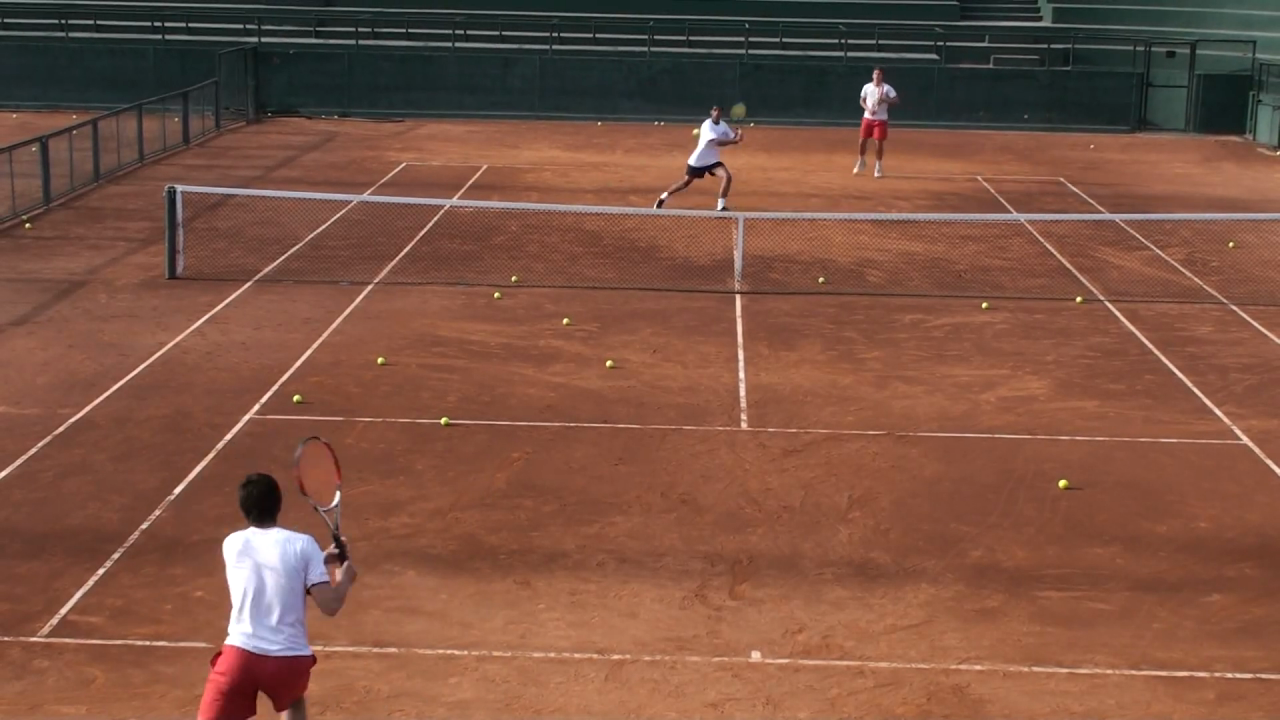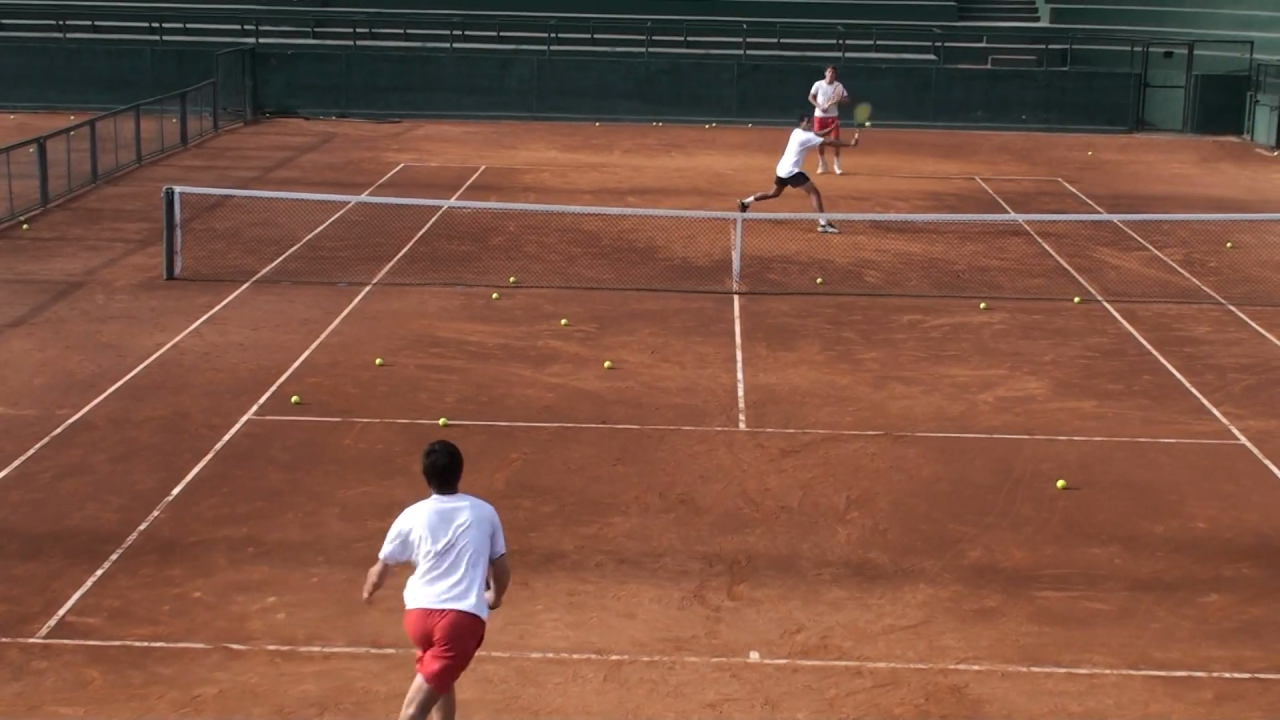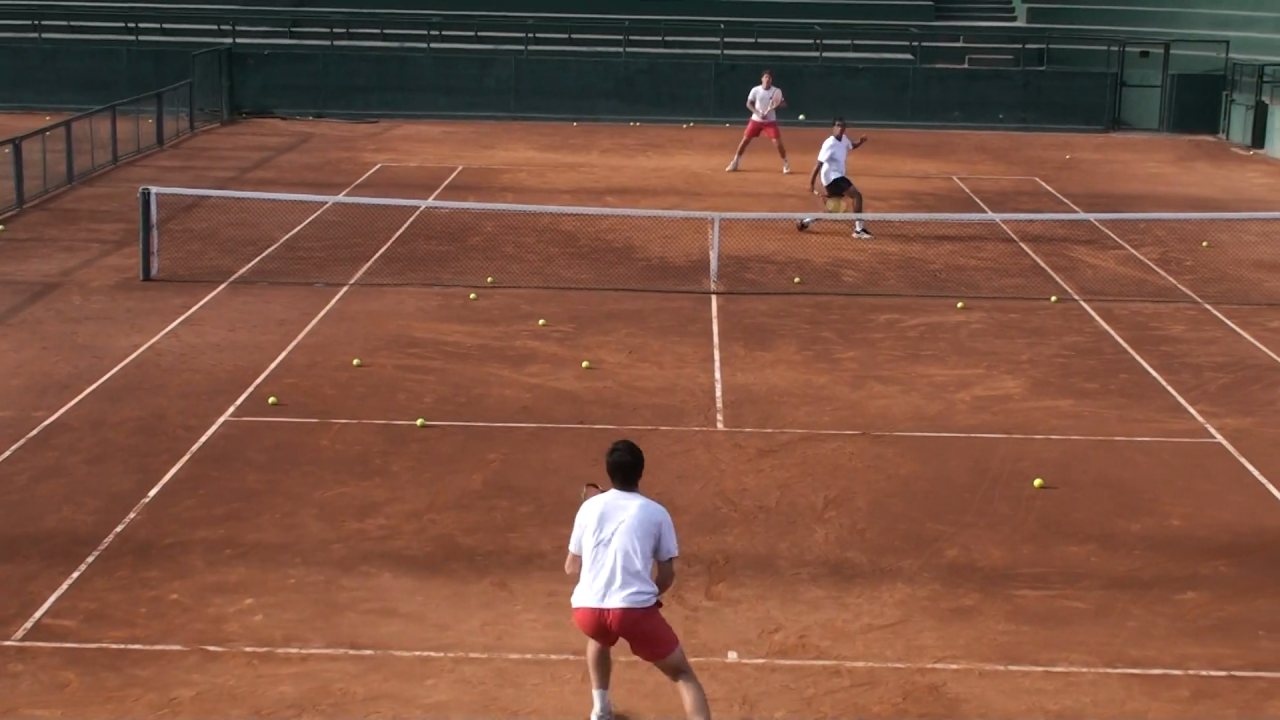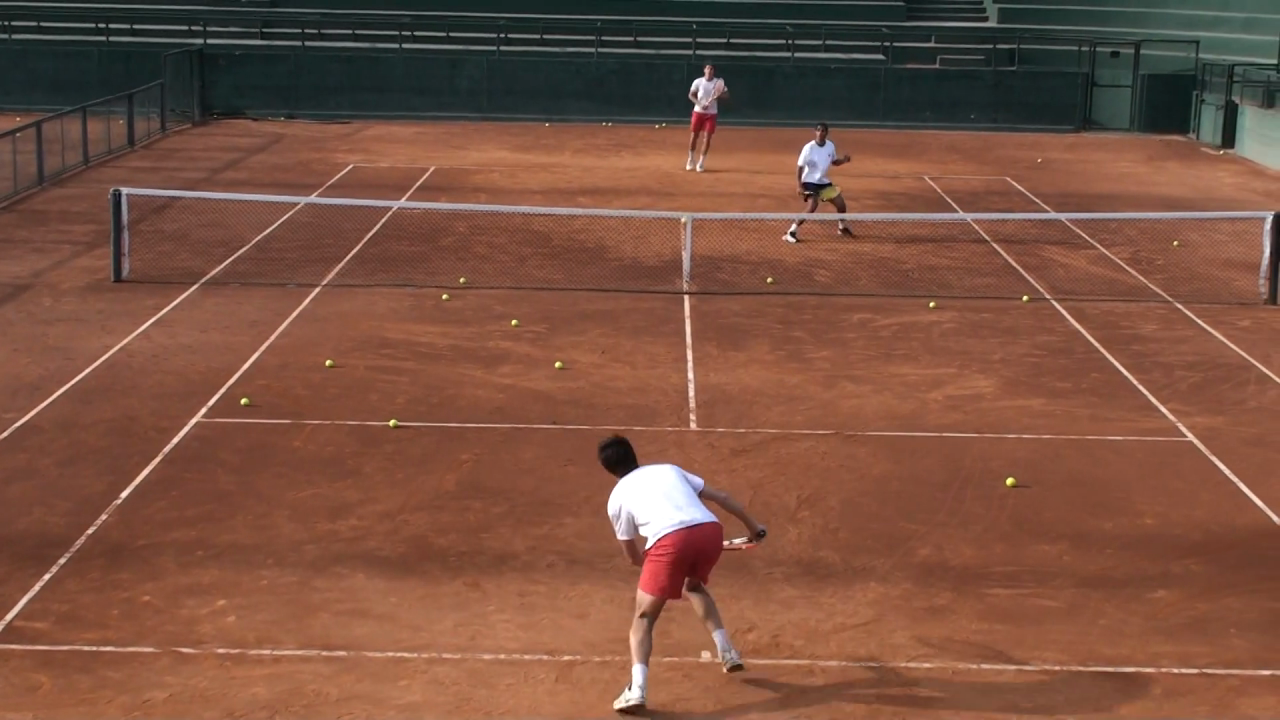
dt=0.4s
person 1, frame 1
left shoulder: (232, 545)
right shoulder: (303, 545)
right elbow: (329, 607)
right wrist: (344, 582)
left hip: (239, 655)
right hip: (289, 660)
person 1, frame 2
left shoulder: (410, 516)
right shoulder: (485, 512)
left elbow: (379, 572)
right elbow: (502, 572)
left wrist: (368, 591)
right wrist: (496, 597)
left hip: (419, 612)
right hip: (463, 618)
left knee: (440, 680)
person 1, frame 3
left shoulder: (589, 508)
right shoulder: (657, 513)
left elbow: (572, 567)
right elbow: (667, 573)
left hip: (586, 608)
right hip: (628, 611)
left knee: (599, 641)
right knee: (684, 678)
person 1, frame 4
left shoulder: (618, 497)
right shoulder: (670, 470)
left elbow: (632, 554)
right elbow: (723, 498)
left wrist: (652, 579)
right wrist: (752, 525)
left hip: (670, 540)
right hip: (708, 530)
left knee: (643, 617)
right knee: (695, 588)
left ankle: (636, 691)
right ankle: (726, 650)
